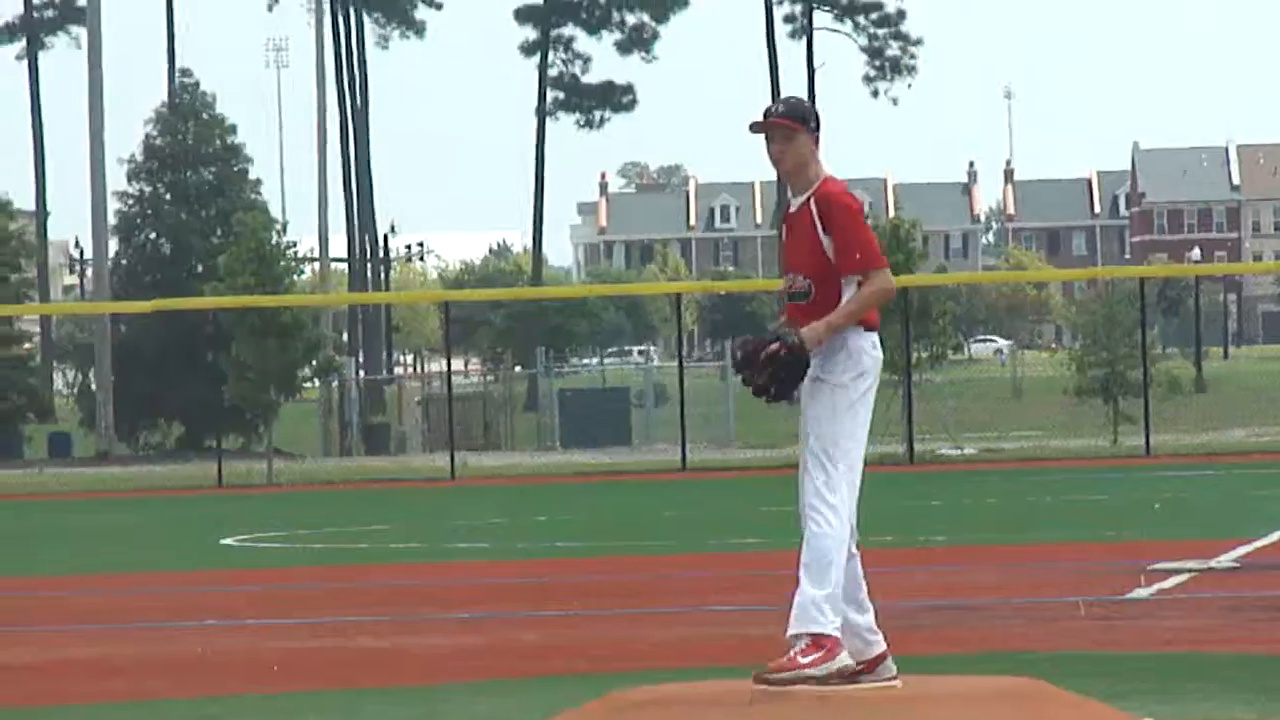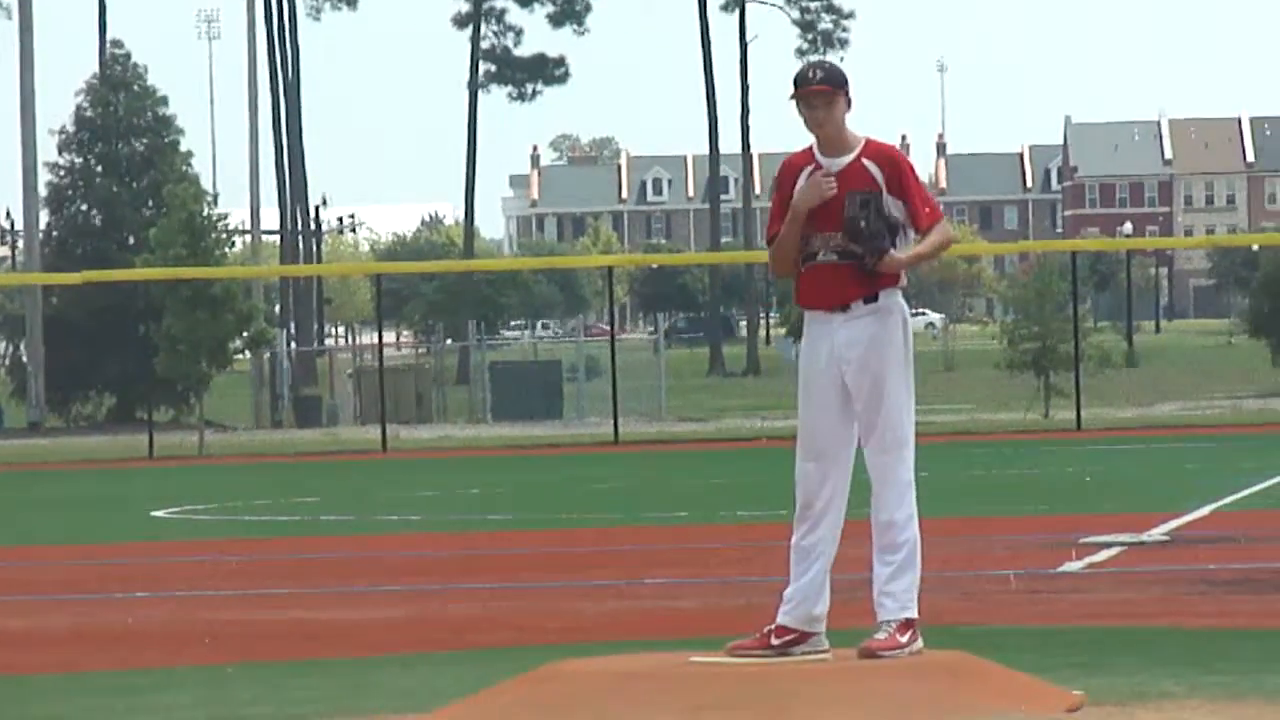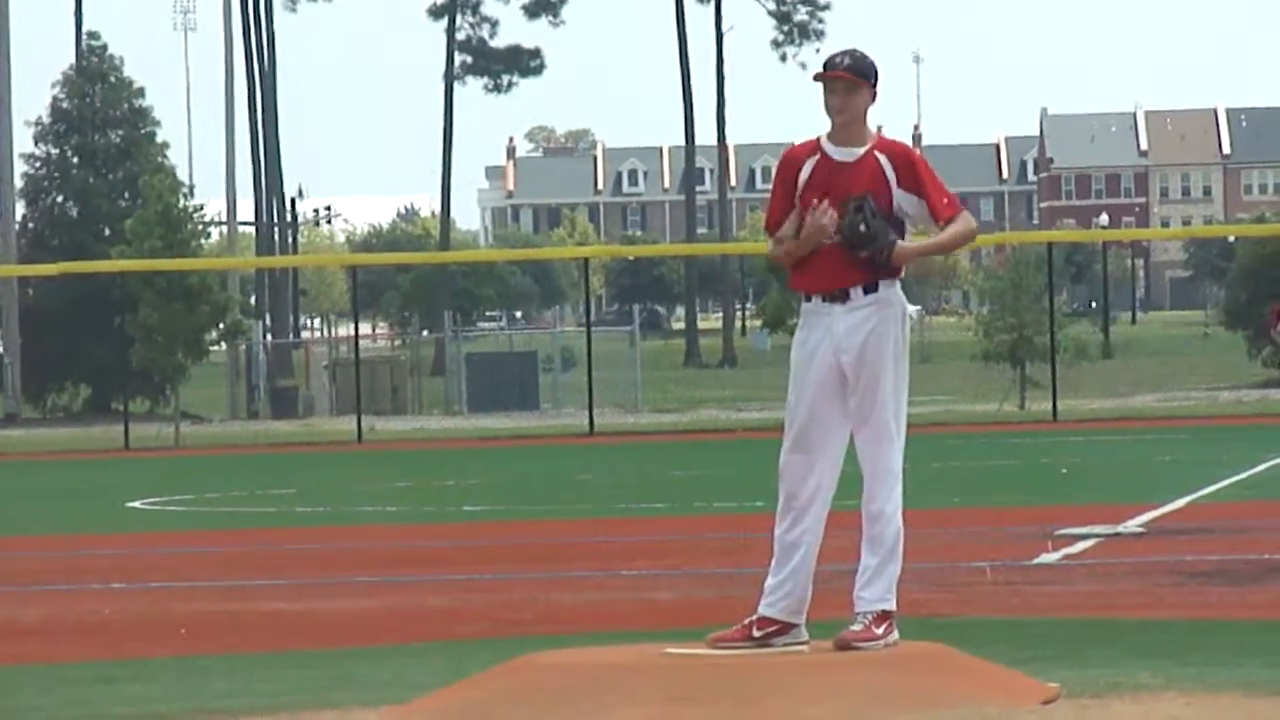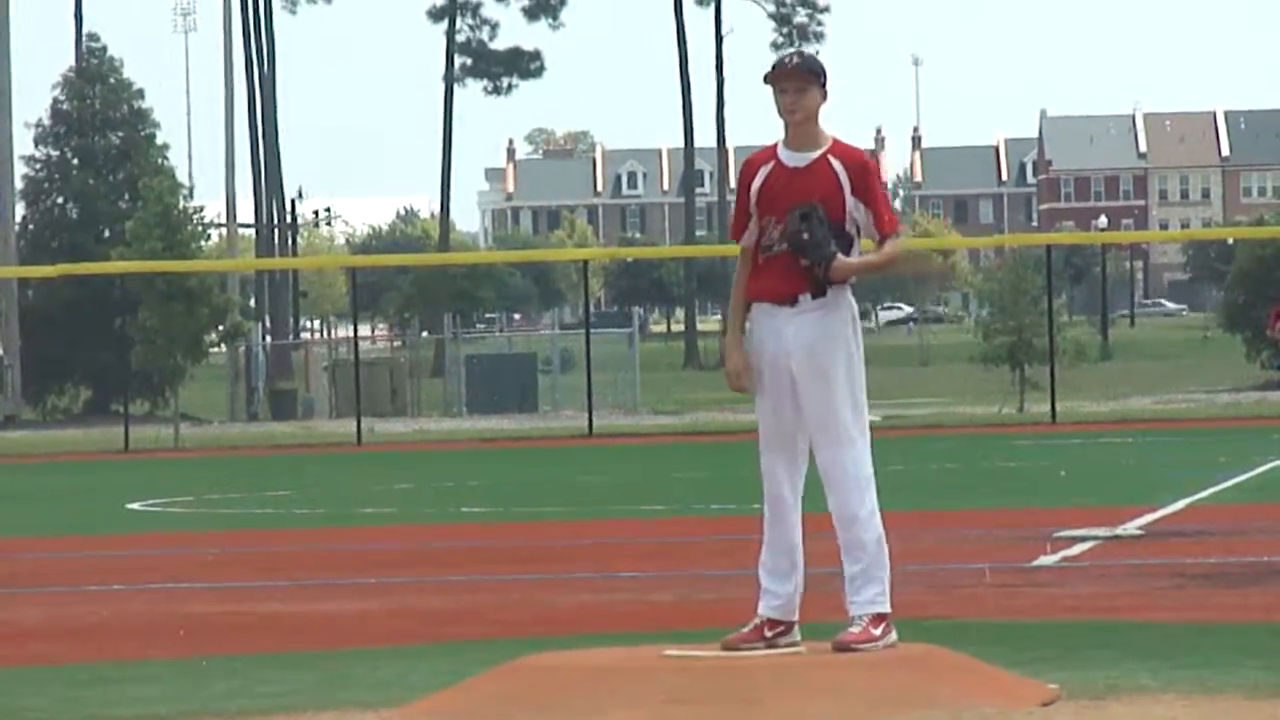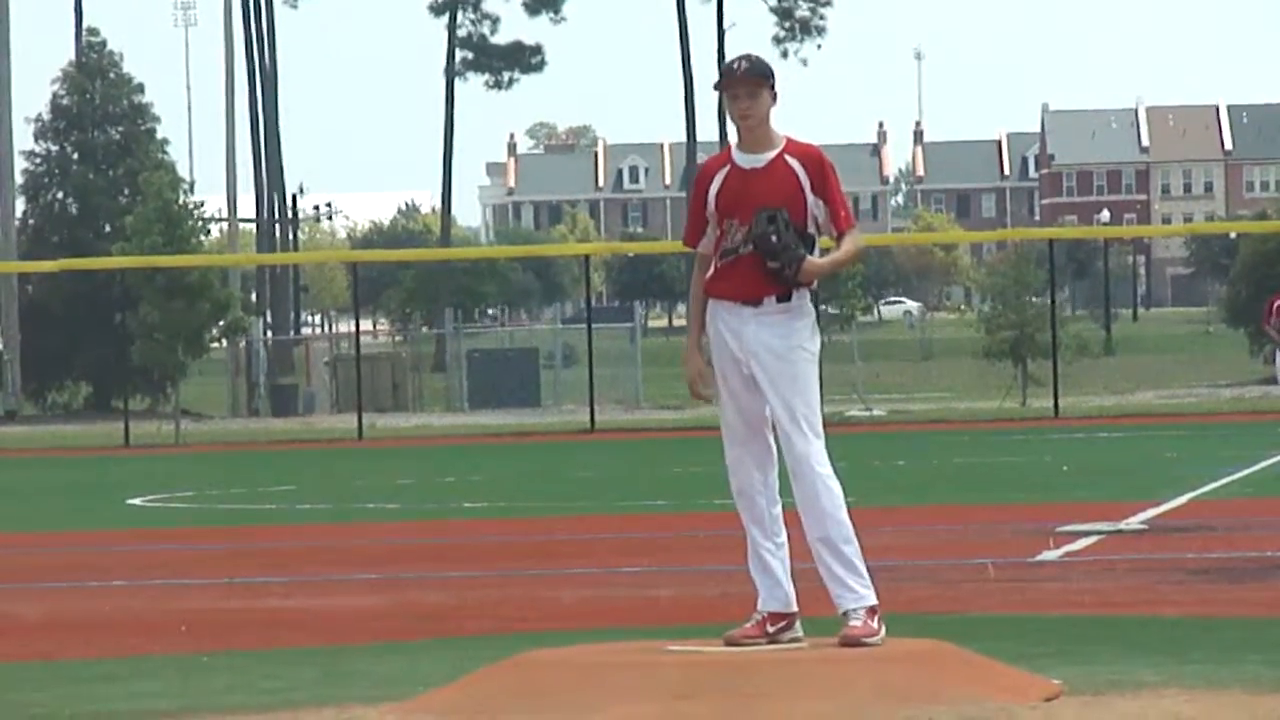
dt=1s
person 1, frame 1
left shoulder: (835, 201)
right shoulder: (794, 208)
left elbow: (881, 283)
left wrist: (820, 328)
right wrist: (786, 334)
left hip: (846, 356)
right hip: (817, 361)
left knee: (827, 497)
right knee: (826, 504)
left ankle: (818, 635)
right ankle: (865, 650)
person 1, frame 2
left shoulder: (885, 161)
right shoulder: (793, 172)
left elbow: (940, 230)
right elbow: (781, 268)
left wrist: (906, 257)
right wrist: (798, 211)
left hip: (876, 321)
right hip: (818, 328)
left knee: (891, 467)
right knee: (817, 475)
left ankle: (900, 617)
right ankle: (800, 620)
person 1, frame 3
left shoulder: (897, 158)
right shoulder: (798, 162)
left elbow: (964, 224)
right elbow: (776, 254)
left wrist: (913, 249)
right wrist: (807, 237)
left hip: (874, 313)
right hip: (816, 318)
left knee: (881, 460)
right knee: (802, 465)
left ankle: (878, 609)
right ankle: (781, 611)
person 1, frame 4
left shoulder: (852, 164)
right shoulder: (756, 169)
left elbow: (893, 245)
right elbow: (746, 259)
left wrist: (854, 264)
right wrist: (735, 339)
left hip: (826, 319)
right hip: (770, 324)
left knee: (846, 463)
right knee: (778, 471)
left ankle: (872, 610)
right ankle: (777, 613)
person 1, frame 5
left shoulder: (808, 162)
right shoulder: (711, 174)
left elbow: (851, 240)
right elbow: (702, 265)
left wrist: (823, 264)
right wrist: (693, 346)
left hip: (785, 320)
right hip: (726, 324)
left knee: (807, 455)
right knee: (747, 465)
left ankle: (860, 603)
right ankle: (776, 608)
